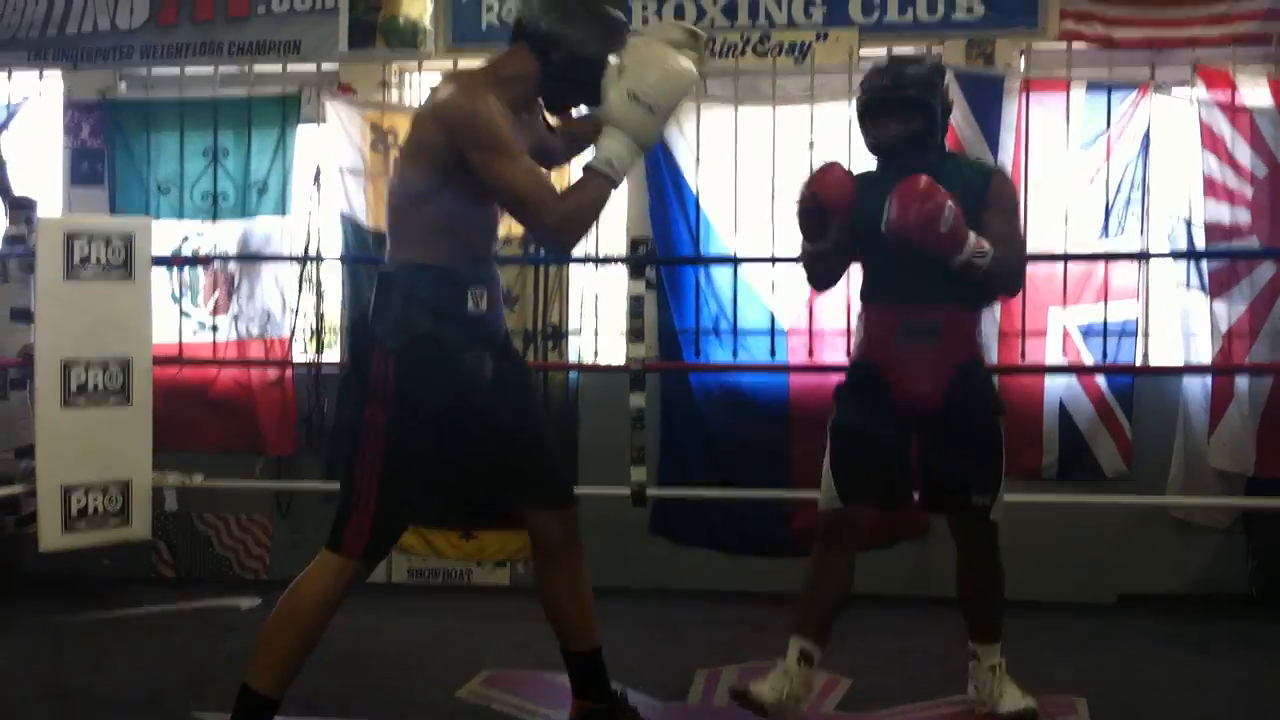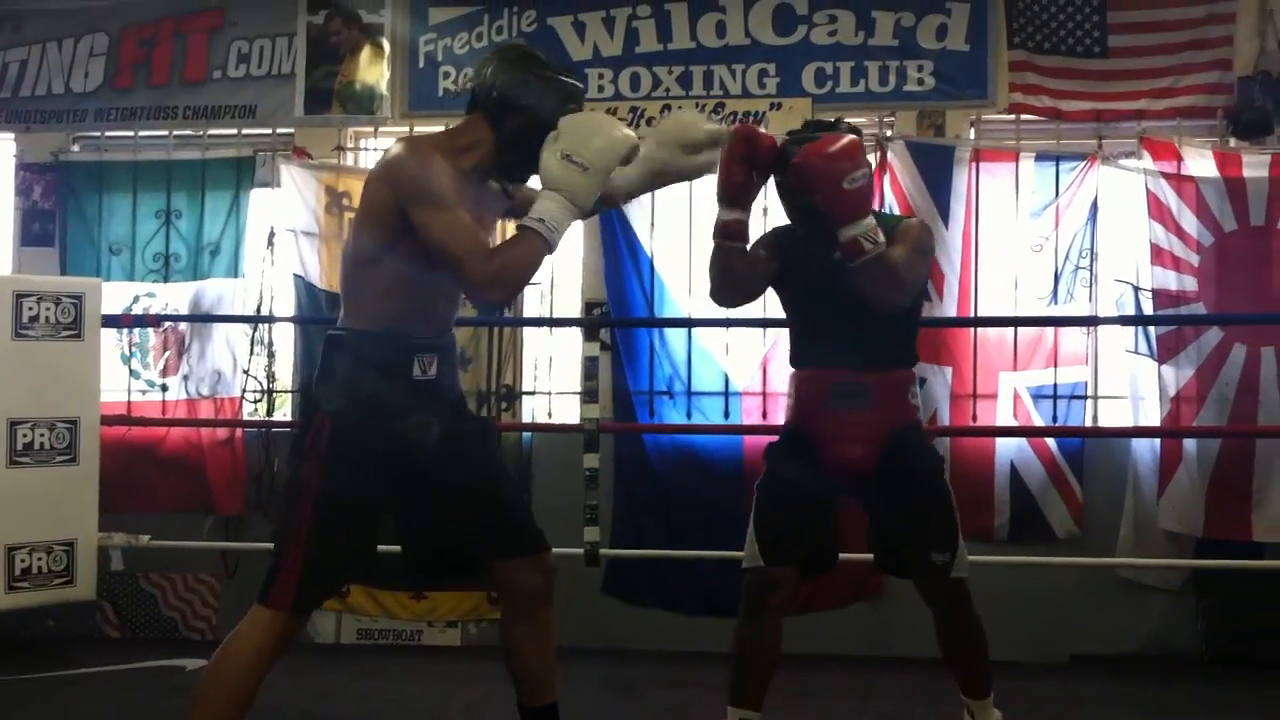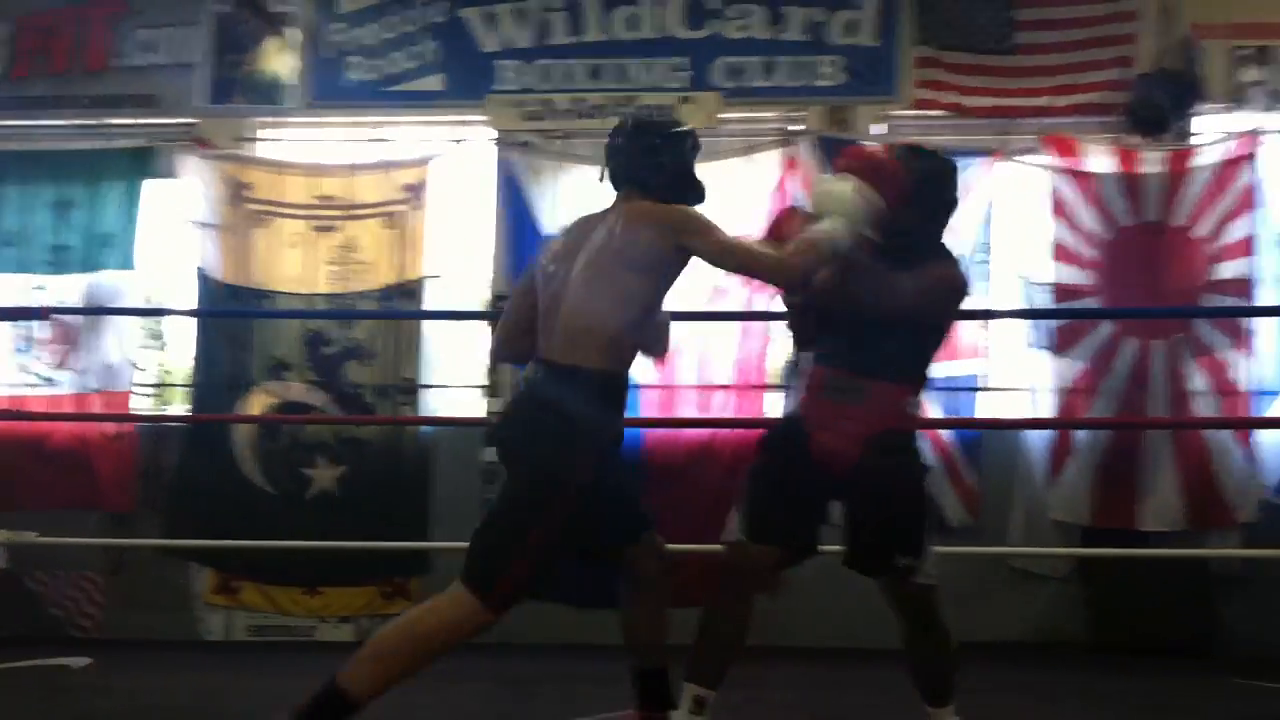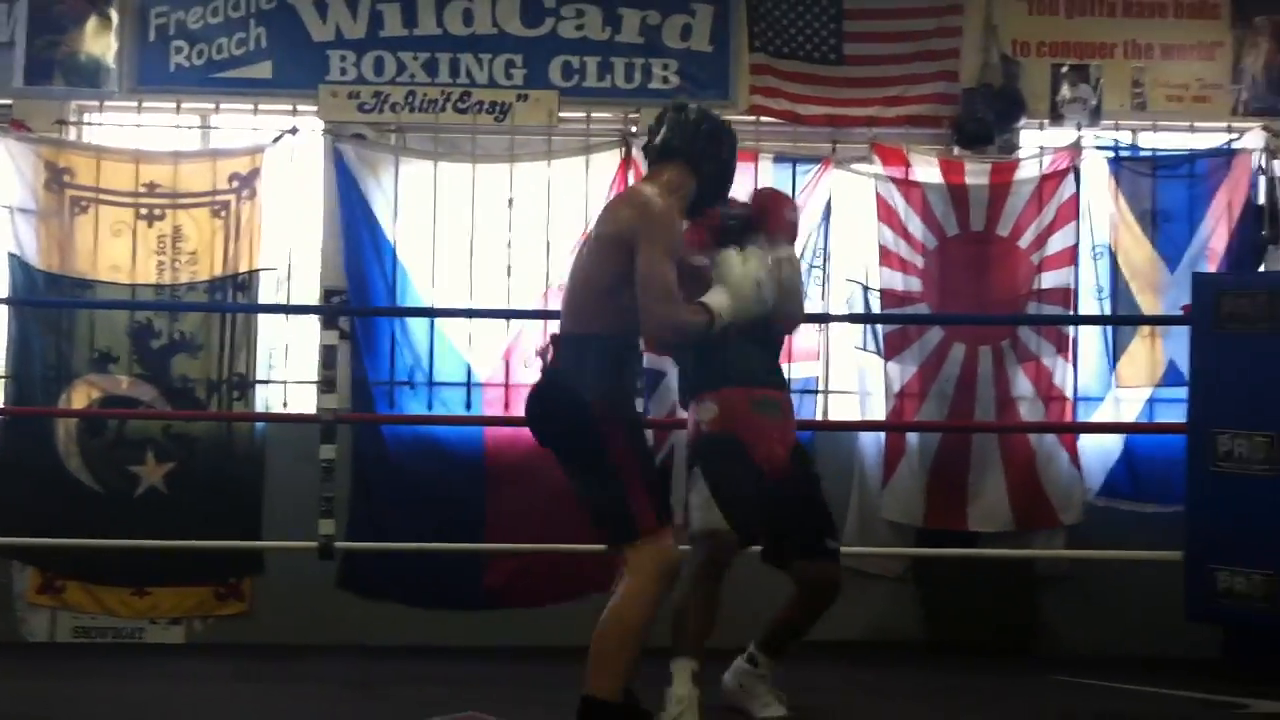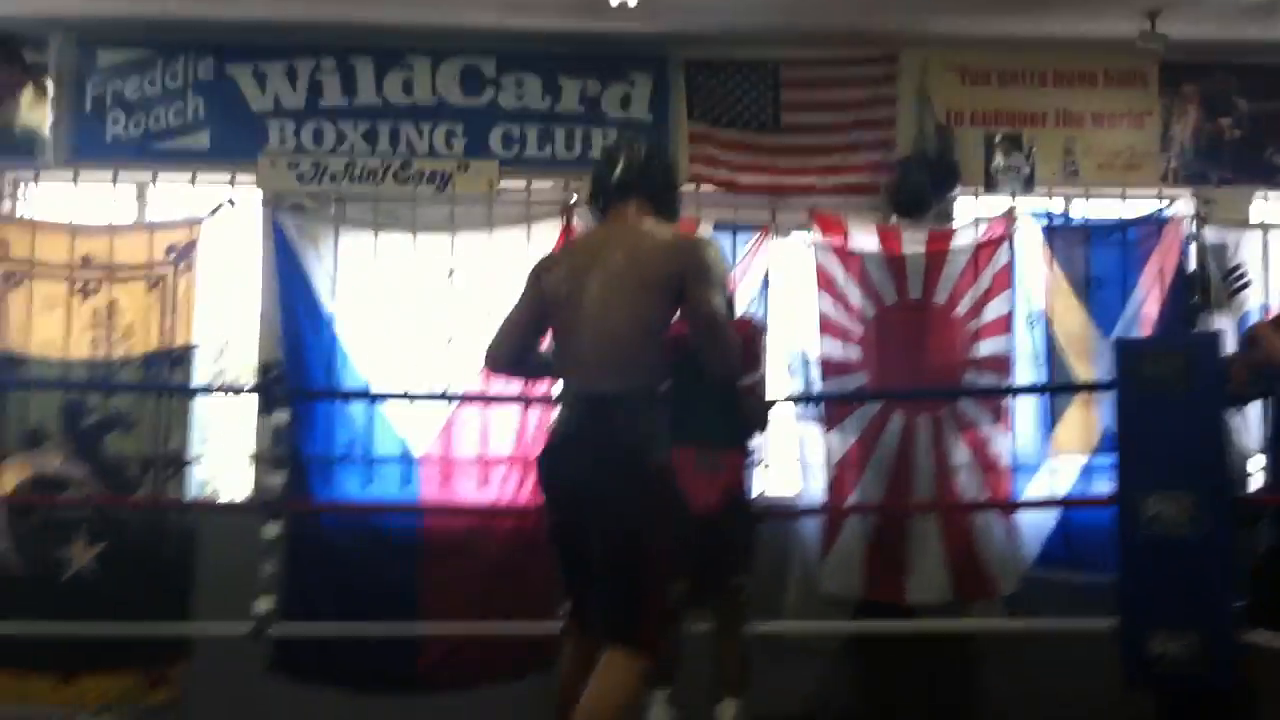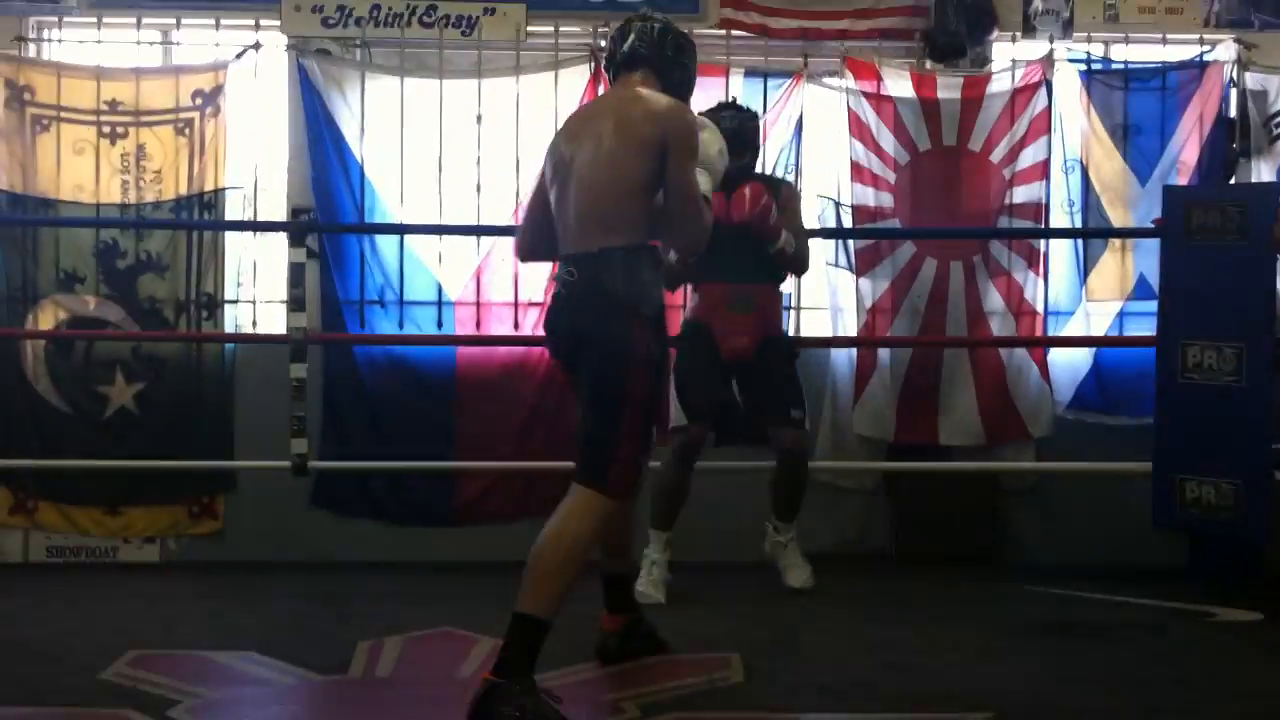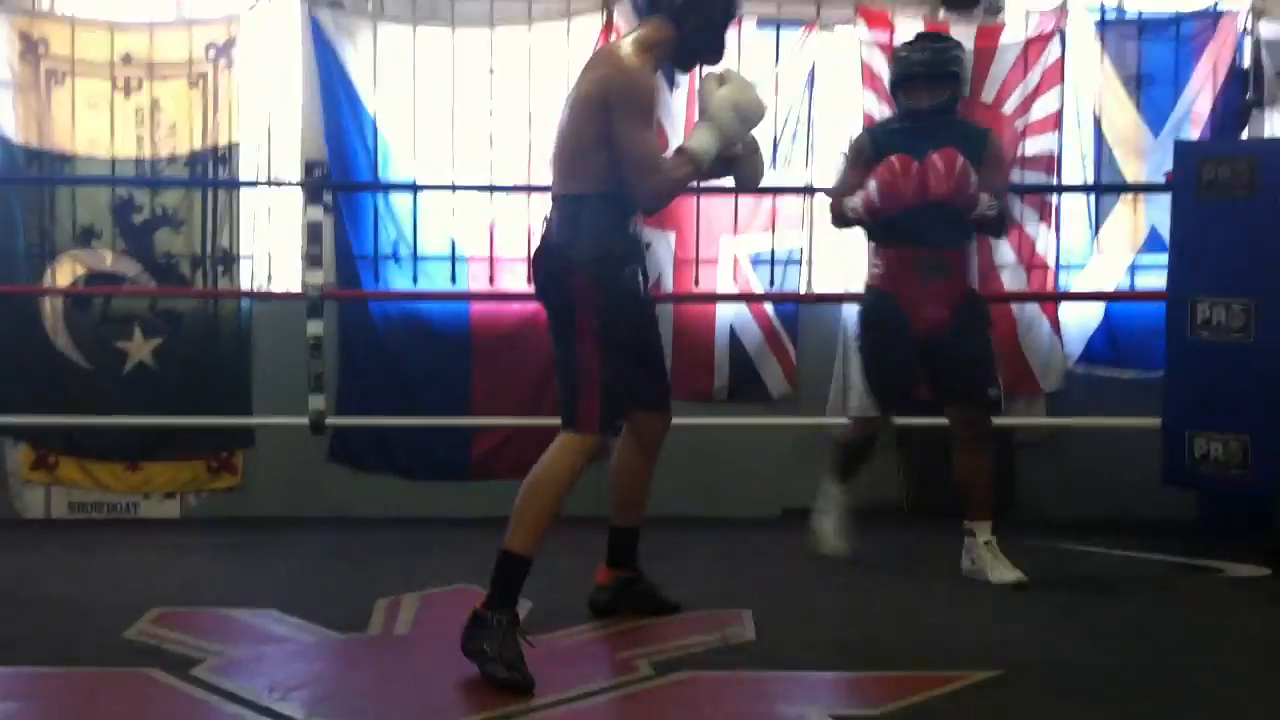
dt=0.7s
person 1, frame 1
left shoulder: (514, 108)
right shoulder: (471, 101)
left elbow: (547, 150)
right elbow: (557, 226)
left wrist: (612, 114)
right wrist: (628, 134)
left hip: (474, 335)
right hip: (415, 336)
left knee: (556, 522)
right knee: (356, 549)
person 1, frame 2
left shoulder: (487, 181)
right shoulder: (421, 166)
left elbow: (583, 189)
right elbow: (492, 285)
left wrist: (665, 158)
right wrist: (560, 198)
left hip: (434, 397)
right hip: (361, 397)
left knee: (531, 571)
right knee: (286, 608)
person 1, frame 3
left shoulder: (568, 239)
right shoulder: (668, 223)
left elbow: (506, 348)
right elbow: (787, 270)
right wrist: (841, 226)
left hip: (559, 421)
right hip: (563, 427)
left knee: (645, 559)
right knee: (473, 607)
person 1, frame 4
left shoulder: (633, 205)
right shoulder: (656, 210)
right elbow: (661, 324)
right wrist: (726, 303)
left hip: (584, 391)
right hip: (584, 395)
left knee: (648, 551)
right knee: (653, 557)
person 1, frame 5
left shoulder: (558, 262)
right shoulder: (680, 249)
left elbow: (501, 356)
right elbow: (723, 361)
right wrist: (708, 298)
left hip: (567, 449)
right hip: (626, 450)
left knee: (590, 624)
right knee: (630, 646)
person 1, frame 6
left shoulder: (573, 127)
right shoulder: (671, 115)
left elbow: (531, 242)
right elbow: (690, 237)
right wrist: (703, 180)
left hip: (571, 304)
right hip: (623, 309)
left knee: (616, 468)
right knee: (599, 486)
left ankle: (622, 620)
person 1, frame 7
left shoulder: (624, 62)
right shoulder: (630, 70)
right elbow: (649, 191)
left wrist: (720, 157)
right wrist: (714, 136)
left hip: (609, 256)
right hip: (584, 258)
left knee: (649, 413)
right knee: (585, 432)
left ankle: (618, 575)
right ankle: (495, 613)
person 2, frame 1
left shoulder: (986, 184)
right shoulder: (860, 190)
left elbow: (1009, 276)
right elbow: (821, 275)
left wrist: (956, 237)
right wrist: (816, 230)
left hip: (958, 375)
right hip: (878, 372)
left knee: (976, 525)
right knee: (843, 522)
person 2, frame 2
left shoulder: (908, 233)
right shoulder: (783, 244)
left elbow: (892, 292)
right elbow: (727, 292)
left wrist: (852, 212)
right wrist: (734, 203)
left hip: (894, 436)
right hip: (811, 437)
left knee: (946, 588)
right knee: (765, 586)
person 2, frame 3
left shoulder: (942, 276)
right shoulder: (854, 253)
left elbow: (867, 299)
right elbow: (809, 328)
left hip: (882, 444)
right hip: (808, 430)
left knee: (914, 594)
right knee: (743, 568)
person 2, frame 4
left shoulder: (765, 299)
right shoulder: (691, 298)
left elbow: (788, 317)
left wrist: (779, 249)
left hip: (781, 451)
right hip: (724, 447)
left knee: (822, 578)
right knee: (714, 554)
left ankle: (751, 671)
person 2, frame 5
left shoulder: (738, 368)
right shoulder: (668, 367)
left elbow: (756, 423)
left wrist: (751, 370)
left hip: (724, 498)
left knee: (728, 602)
person 2, frame 6
left shoulder: (778, 195)
left elbow: (799, 263)
right elbow: (669, 277)
left wrist: (773, 232)
left hip: (763, 335)
right hip: (705, 334)
left knee: (793, 445)
right knee: (686, 442)
left ankle: (783, 538)
right ankle: (655, 556)
person 2, frame 7
left shoulder: (980, 142)
right shoulder: (873, 143)
left elbow: (999, 222)
right elbow: (838, 210)
left wrist: (974, 198)
right wrist: (868, 201)
left hip: (953, 298)
right hip: (891, 299)
left knee: (974, 418)
right knee: (874, 419)
left ankle: (980, 542)
right ankle: (835, 493)
